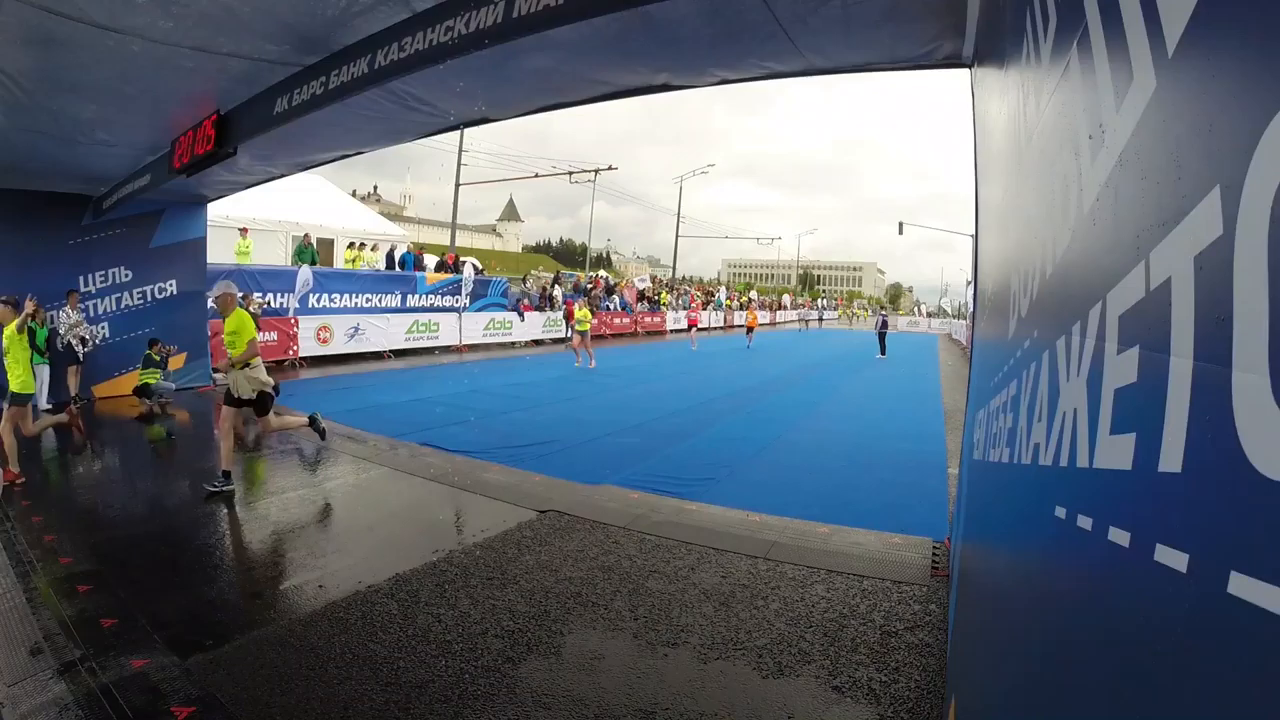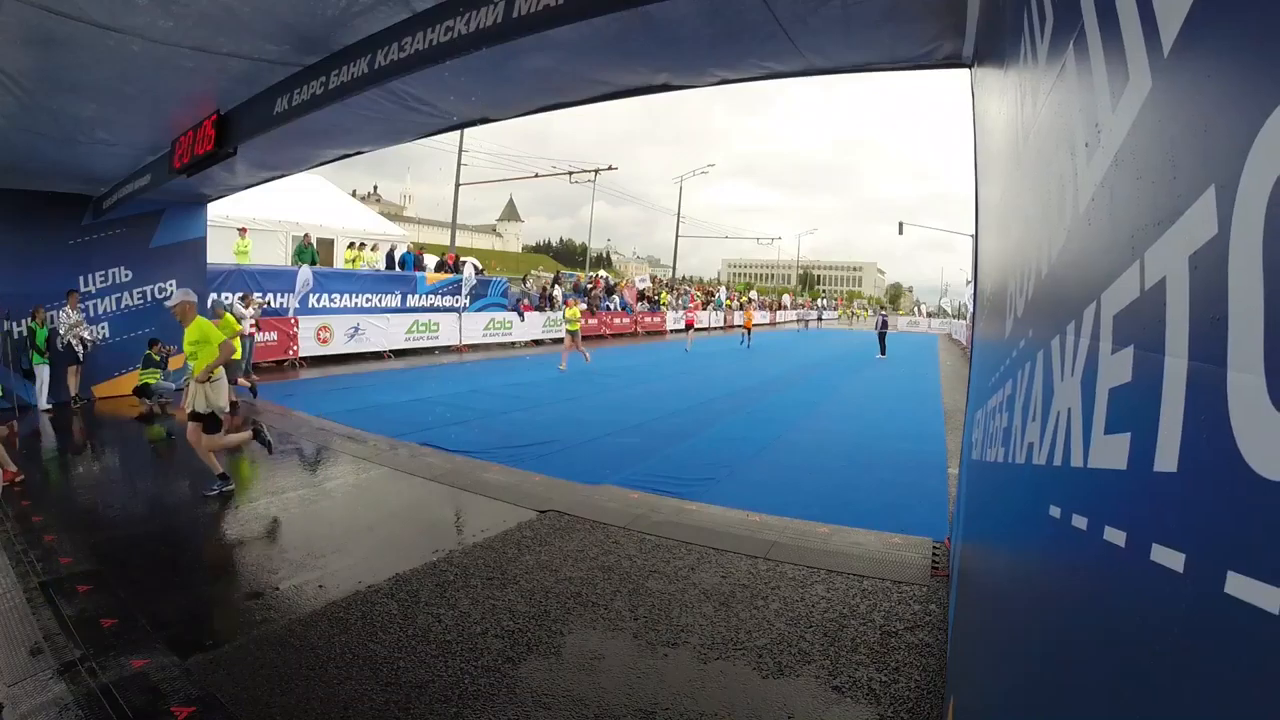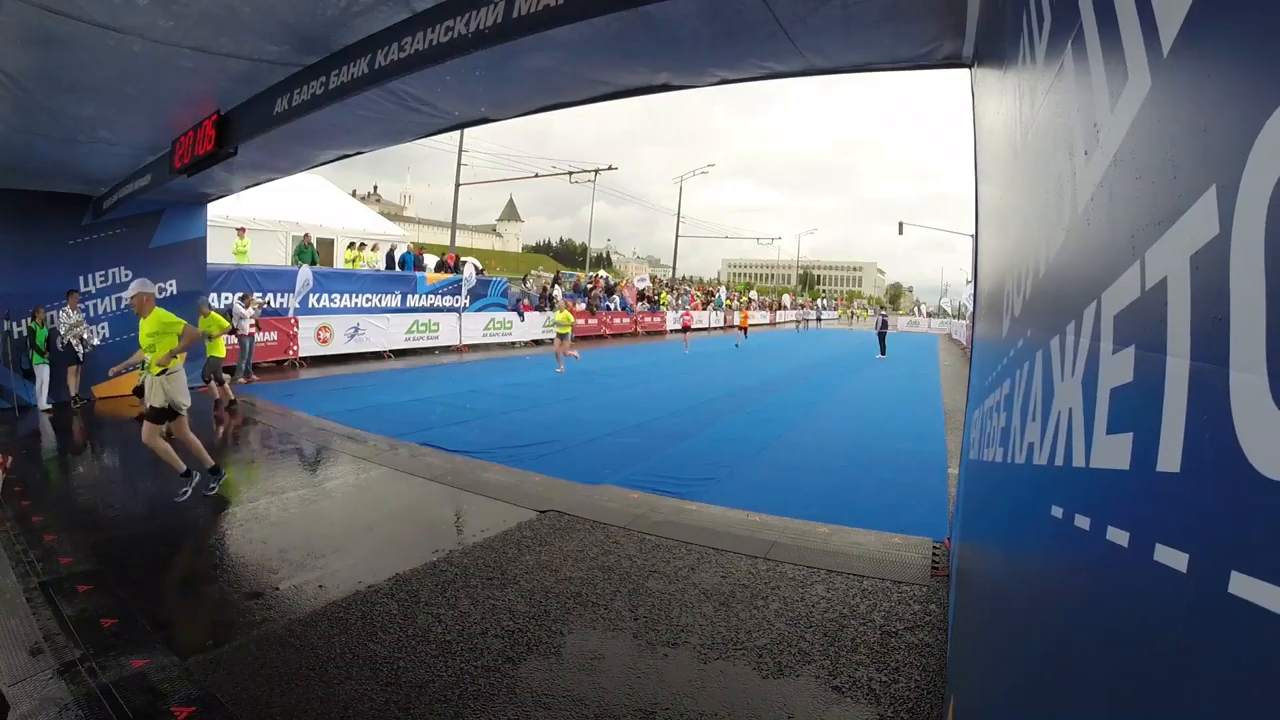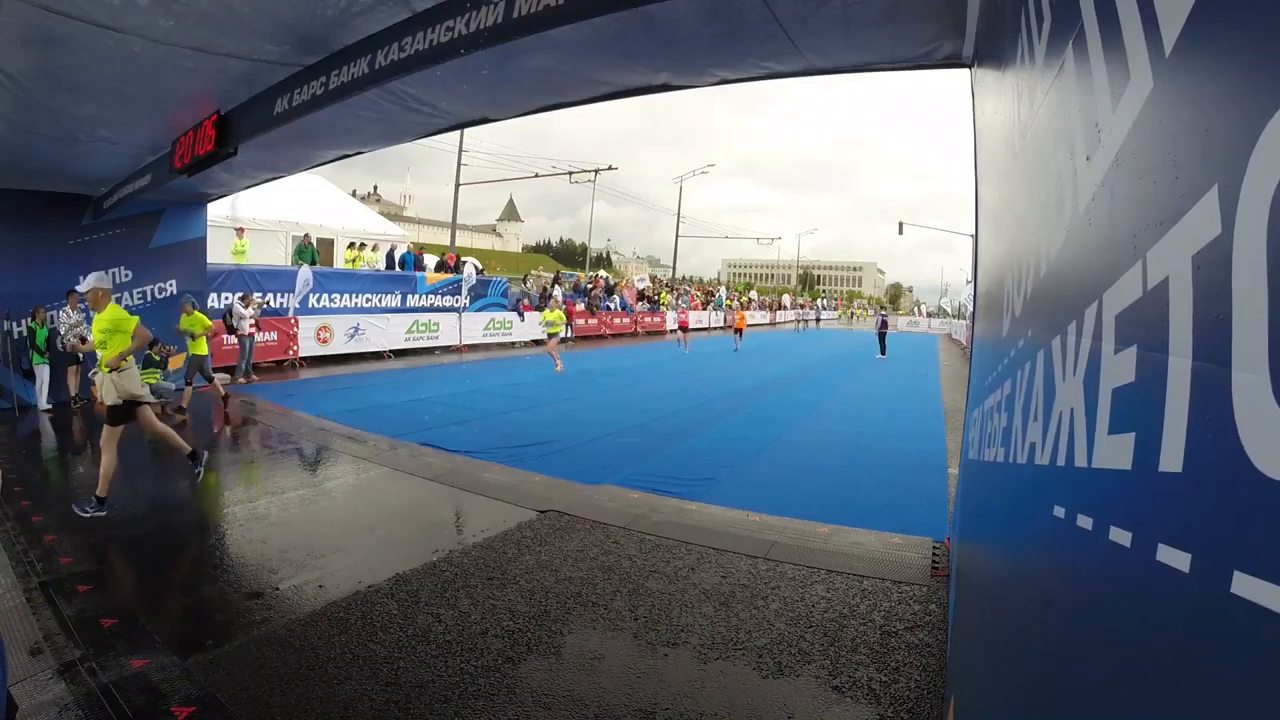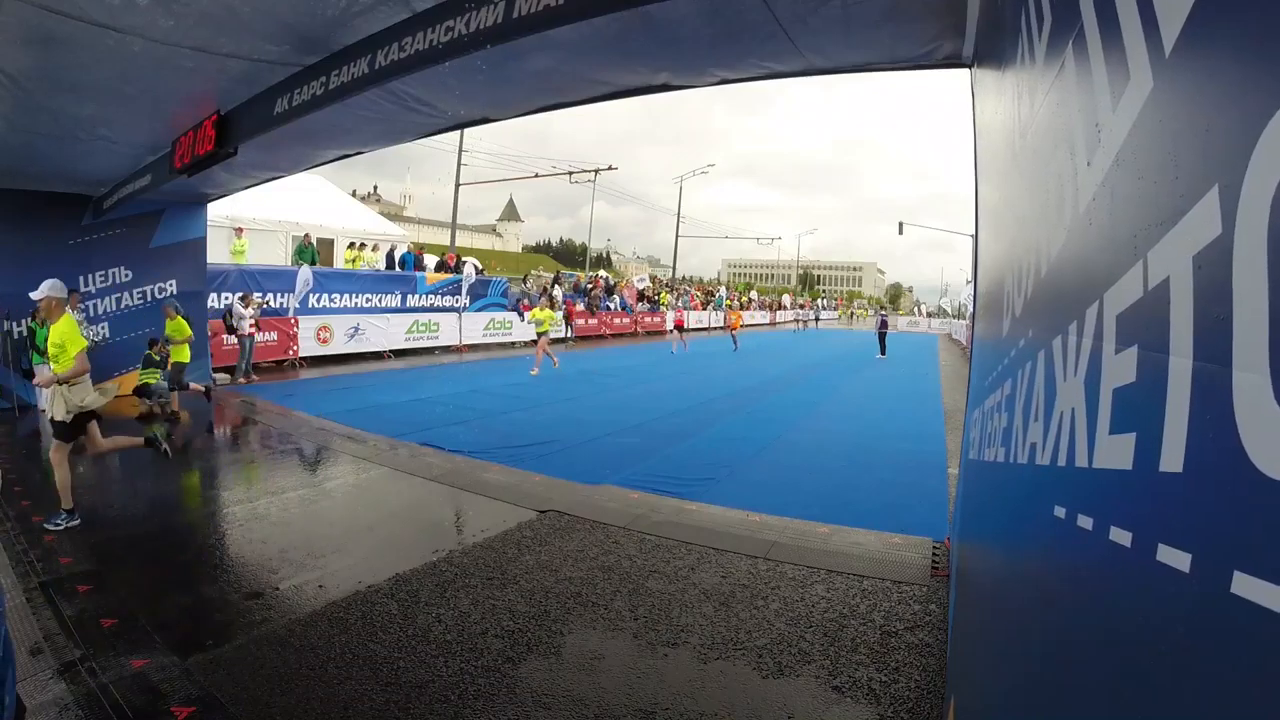
dt=0.1s
person 1, frame 1
left shoulder: (241, 318)
right shoulder: (231, 318)
left elbow: (253, 350)
left wrist: (228, 363)
left hip: (251, 377)
right hip: (239, 378)
left knee: (268, 425)
right knee: (223, 424)
left ankle: (310, 421)
right ankle: (225, 478)
person 1, frame 2
left shoulder: (203, 326)
right shoulder: (189, 329)
left elbow: (230, 348)
left wrist: (207, 371)
right wrist: (187, 394)
left hip: (212, 389)
right hip: (200, 389)
left knee: (211, 446)
right knee: (193, 438)
left ankle: (255, 432)
right ankle: (223, 479)
person 1, frame 3
left shoulder: (161, 317)
right shoulder: (144, 321)
left elbow: (194, 334)
left wrist: (170, 356)
right wrist: (122, 366)
left hip: (169, 384)
right hip: (158, 382)
left knee: (148, 438)
right knee: (182, 434)
left ankle: (187, 475)
right ankle: (215, 472)
person 1, frame 4
left shoulder: (115, 315)
right shoulder: (101, 316)
left elbow: (146, 336)
left wrist: (120, 357)
right wrist: (81, 348)
left hip: (122, 383)
right hip: (114, 381)
left knee: (107, 444)
right knee: (152, 427)
left ankle: (99, 502)
right ankle: (195, 455)
person 1, frame 5
left shoulder: (66, 328)
right shoulder: (62, 323)
left elbow: (84, 365)
left wrist: (52, 379)
right wrist: (52, 376)
left hip: (72, 396)
right hip: (73, 393)
left knee: (57, 456)
right knee: (98, 447)
left ankle: (68, 512)
right ankle: (149, 441)
